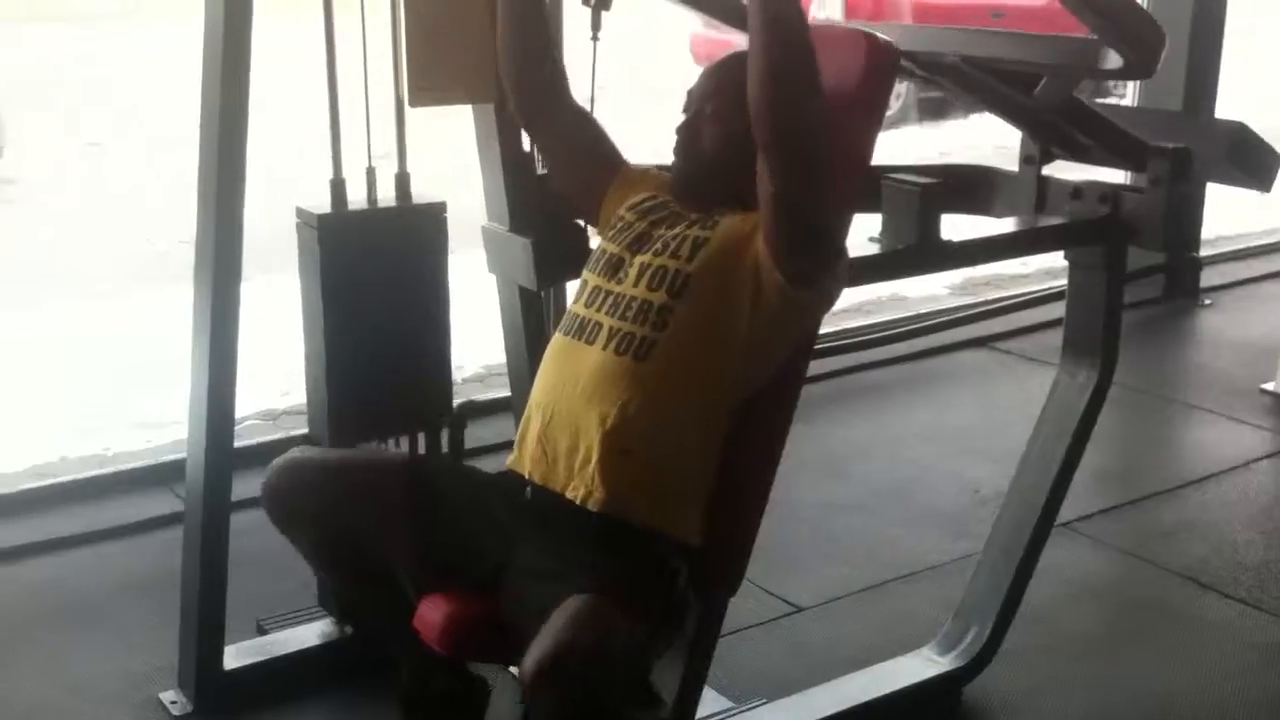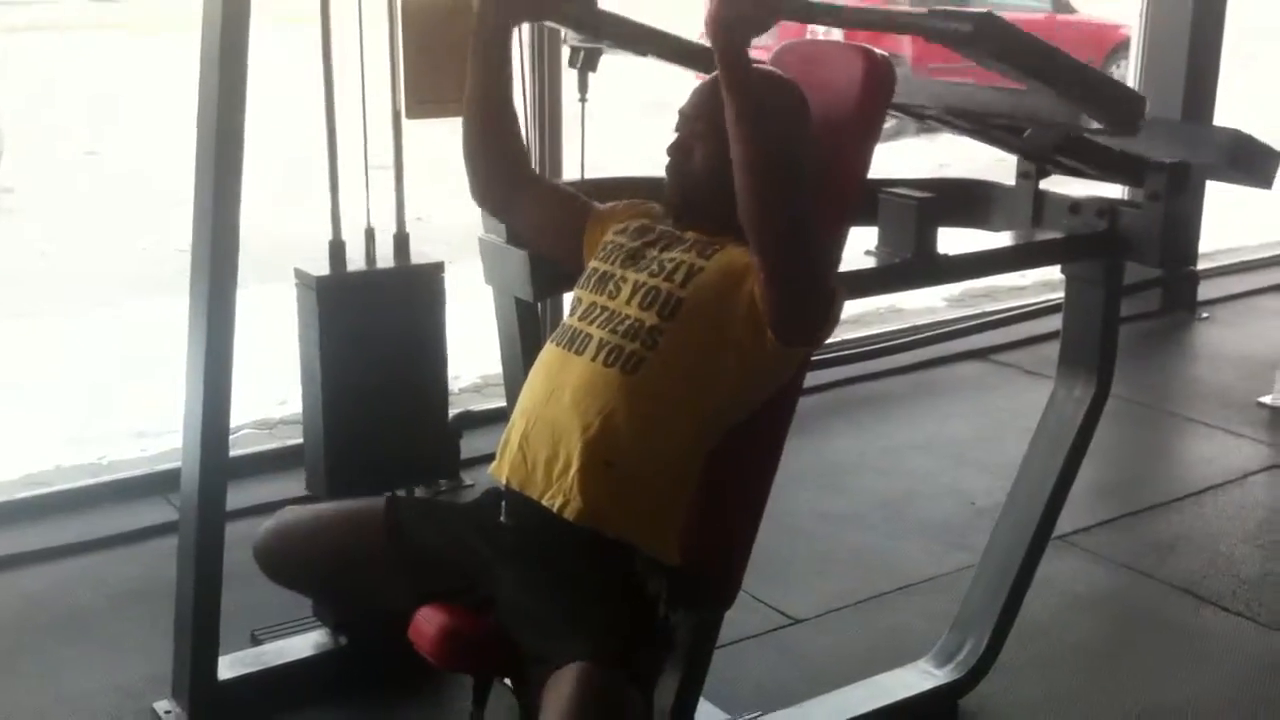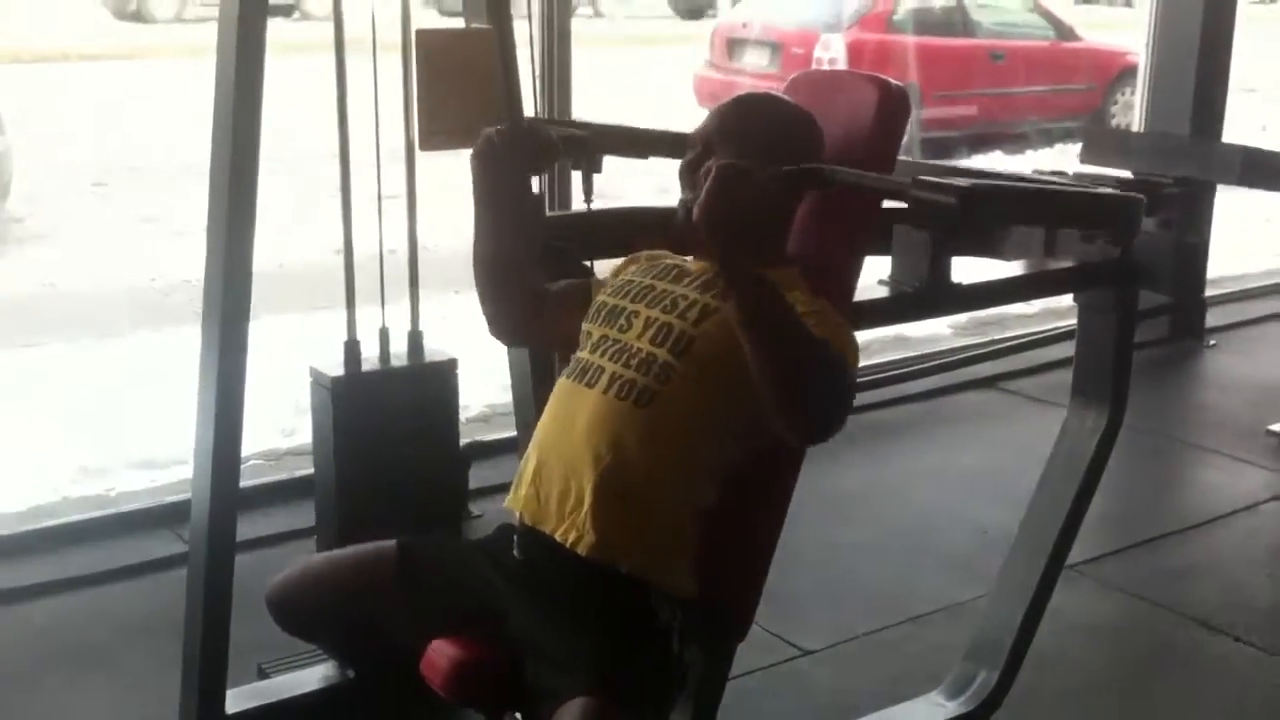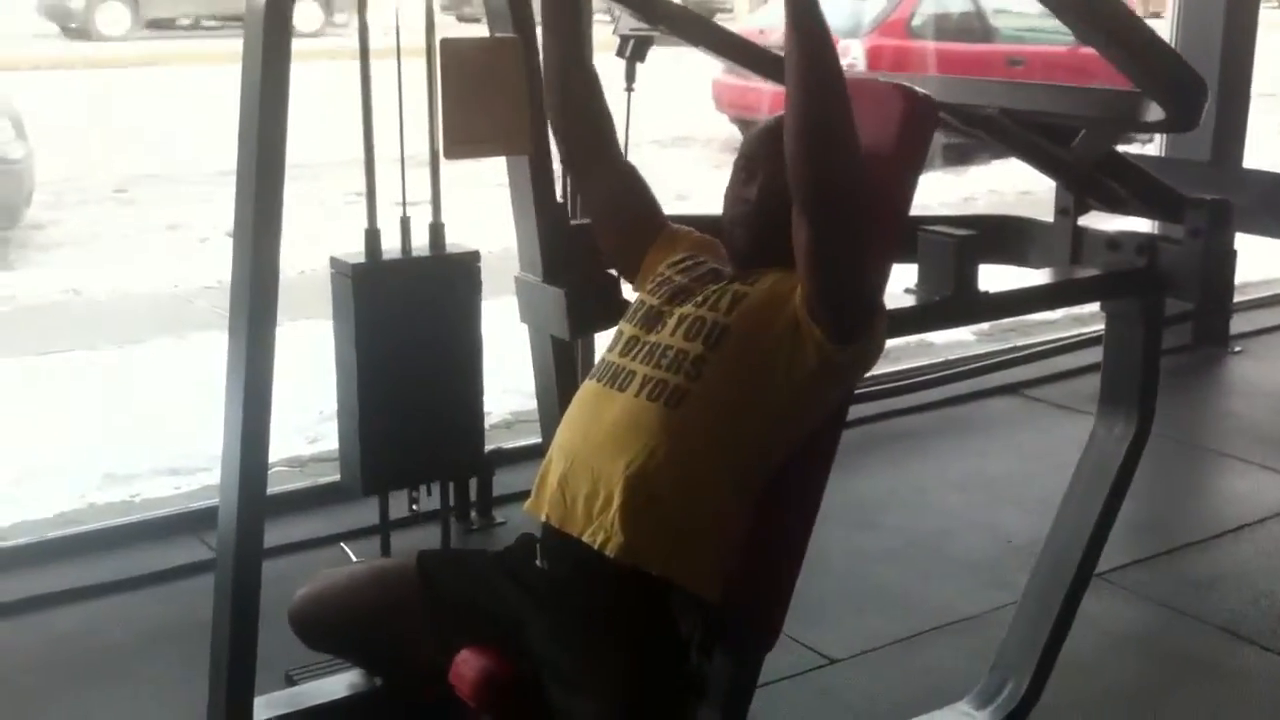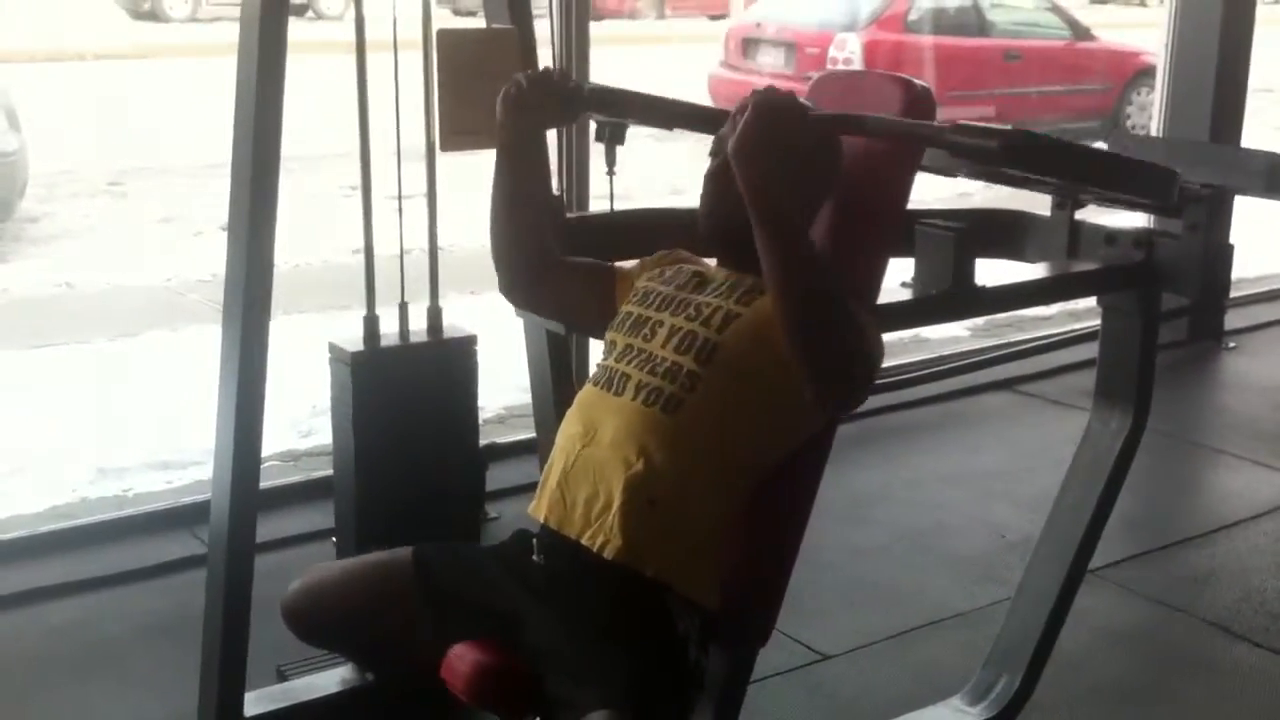
dt=1s
person 1, frame 1
left shoulder: (780, 255)
right shoulder: (637, 200)
left elbow: (791, 143)
right elbow: (540, 105)
left hip: (622, 544)
right hip: (513, 499)
right knee: (297, 485)
person 1, frame 2
left shoulder: (767, 282)
right shoulder: (628, 229)
left elbow: (783, 240)
right elbow: (502, 184)
left hip: (606, 561)
right hip: (500, 516)
right knee: (284, 544)
person 1, frame 3
left shoulder: (793, 311)
right shoulder: (642, 269)
left elbow: (813, 418)
right elbow: (518, 318)
left wrist: (730, 250)
right wrist: (498, 188)
left hip: (624, 598)
right hip: (517, 551)
right knee: (297, 598)
person 1, frame 4
left shoulder: (819, 317)
right shoulder: (677, 261)
left elbow: (822, 188)
right elbow: (588, 154)
left hip: (647, 603)
right hip: (541, 559)
right knee: (318, 611)
person 1, frame 5
left shoulder: (798, 315)
right shoulder: (664, 273)
left elbow: (837, 379)
right elbow: (528, 276)
left wrist: (762, 180)
right wrist: (521, 132)
left hip: (645, 604)
right hip: (538, 555)
right knee: (312, 604)
